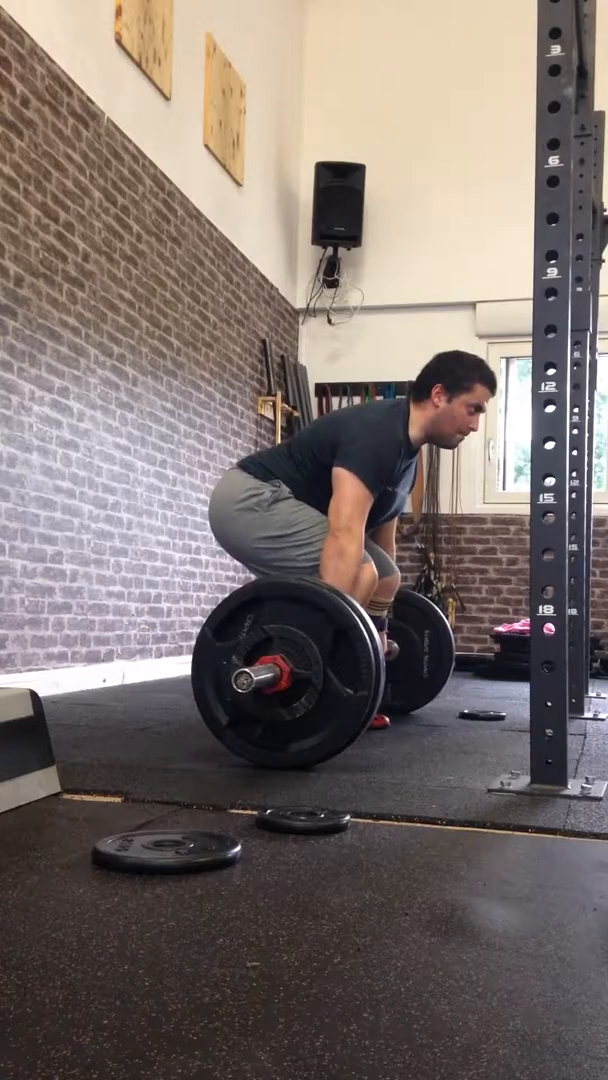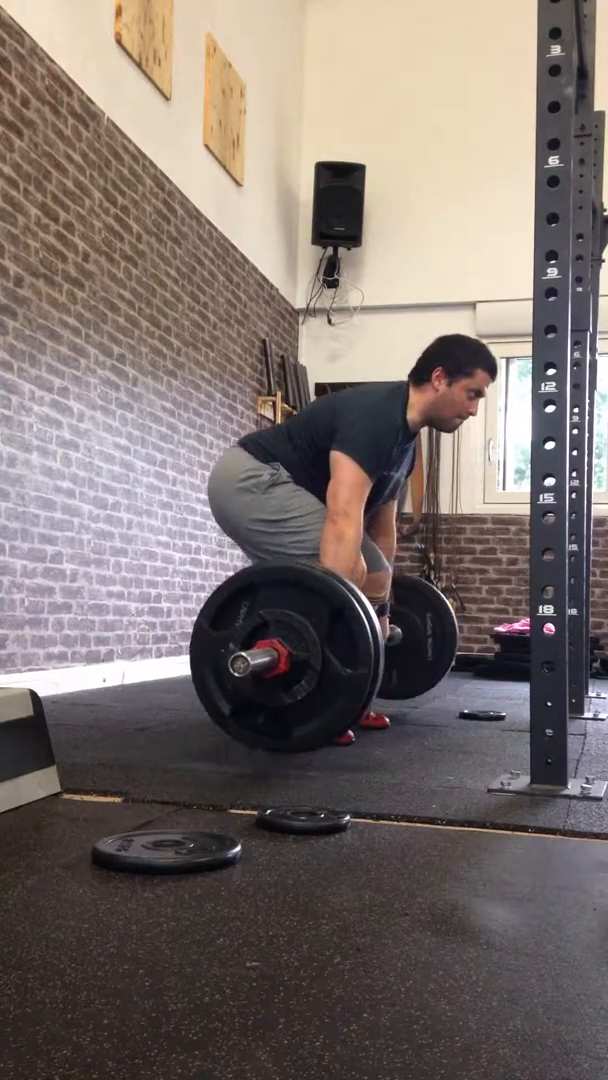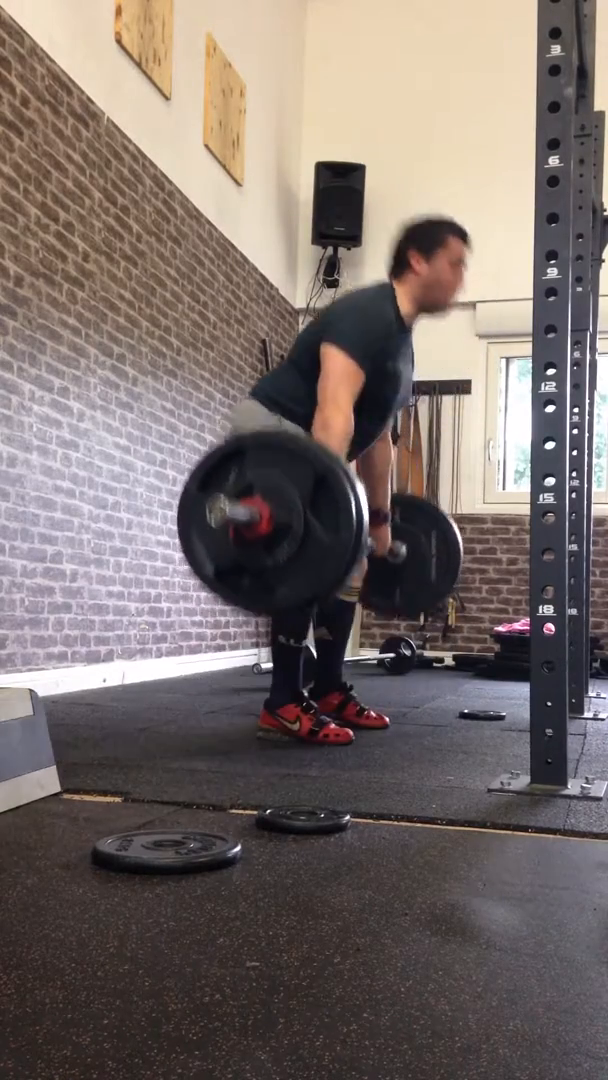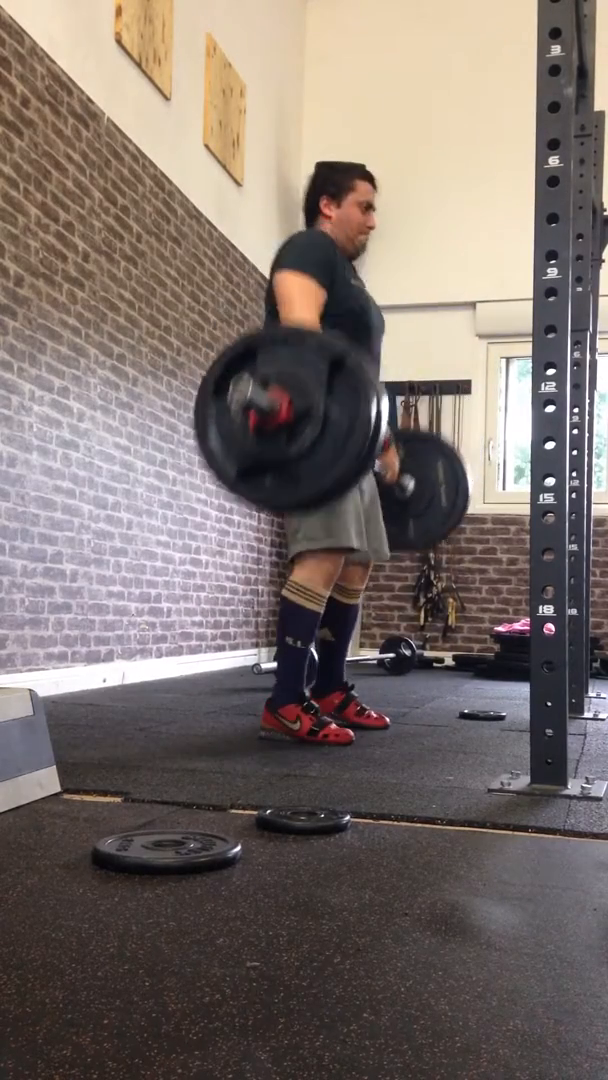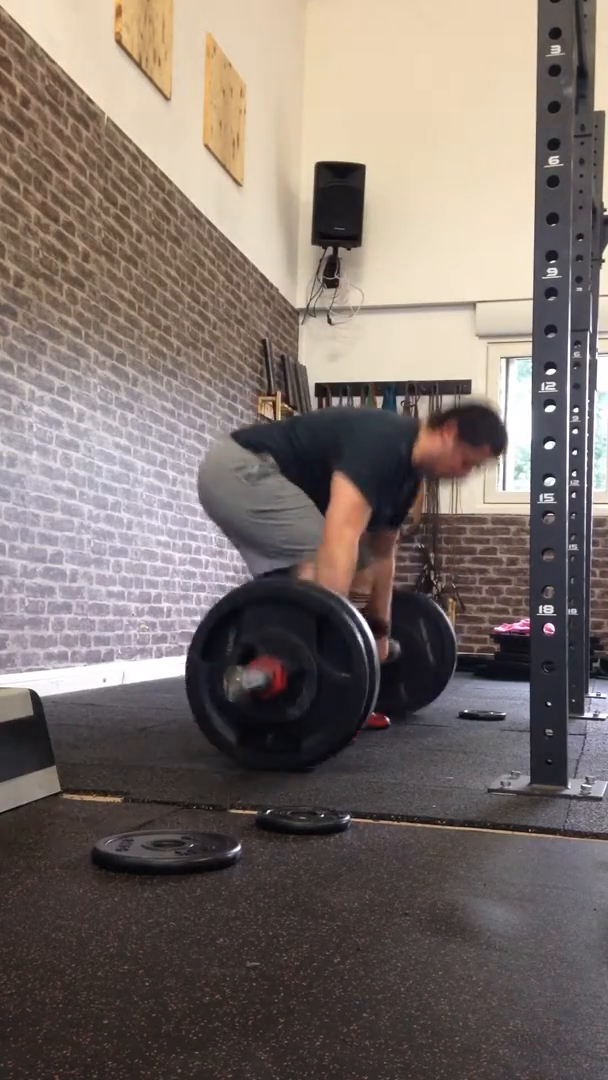
dt=0.7s
person 1, frame 1
left shoulder: (405, 450)
right shoulder: (377, 433)
left elbow: (381, 537)
right elbow: (344, 534)
left wrist: (379, 629)
left hip: (276, 505)
right hip: (249, 500)
left knee: (386, 578)
right knee: (358, 573)
person 1, frame 2
left shoulder: (403, 434)
right shoulder: (376, 417)
left elbow: (381, 526)
right elbow: (344, 520)
left wrist: (381, 610)
left hip: (274, 487)
right hip: (249, 480)
left knee: (374, 573)
right knee: (347, 569)
person 1, frame 3
left shoulder: (399, 337)
right shoulder: (365, 317)
left elbow: (378, 432)
right elbow: (334, 411)
left wrist: (381, 518)
right hip: (273, 432)
left ankle: (328, 691)
right ankle: (283, 705)
person 1, frame 4
left shoulder: (344, 272)
right shoulder: (311, 250)
right elbow: (299, 317)
left wrist: (382, 442)
left knee: (356, 563)
right knee: (325, 554)
left ankle: (330, 691)
right ankle: (285, 703)
person 1, frame 5
left shoulder: (406, 473)
right shoulder: (383, 447)
left elbow: (383, 555)
right elbow: (339, 541)
left wrist: (380, 629)
left hip: (262, 476)
right hip: (237, 467)
left knee: (362, 573)
right knee: (320, 564)
